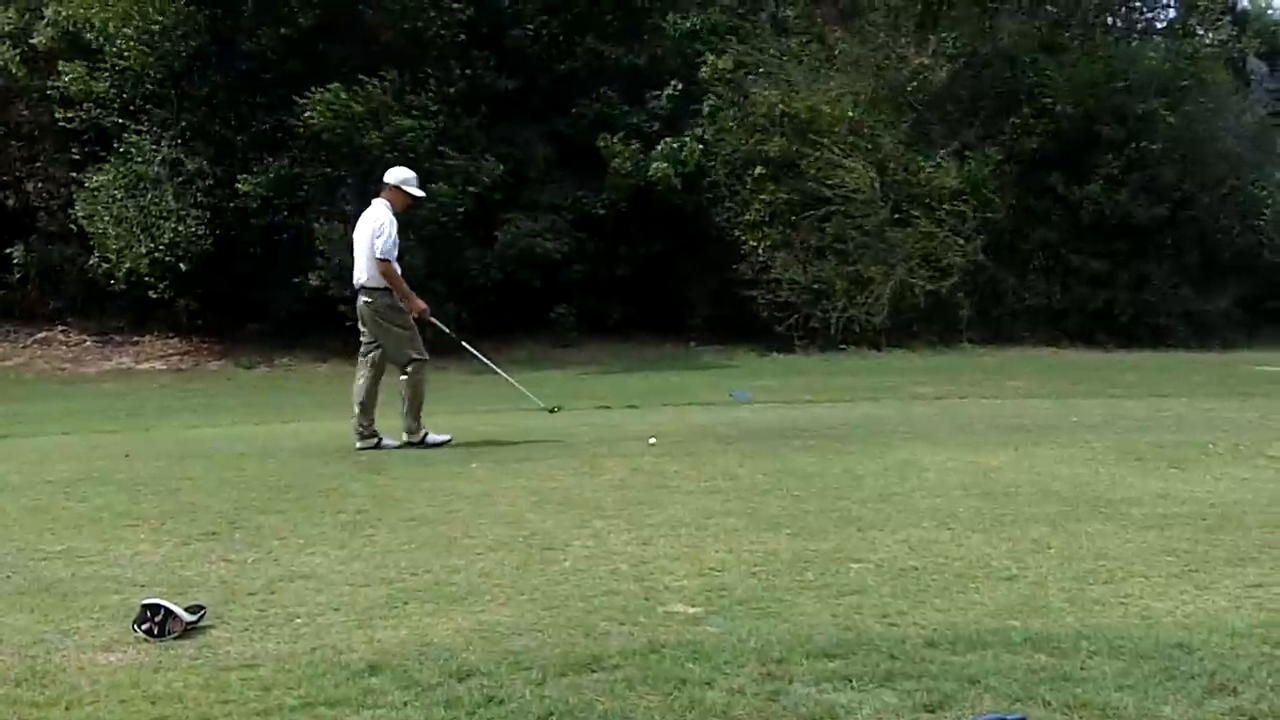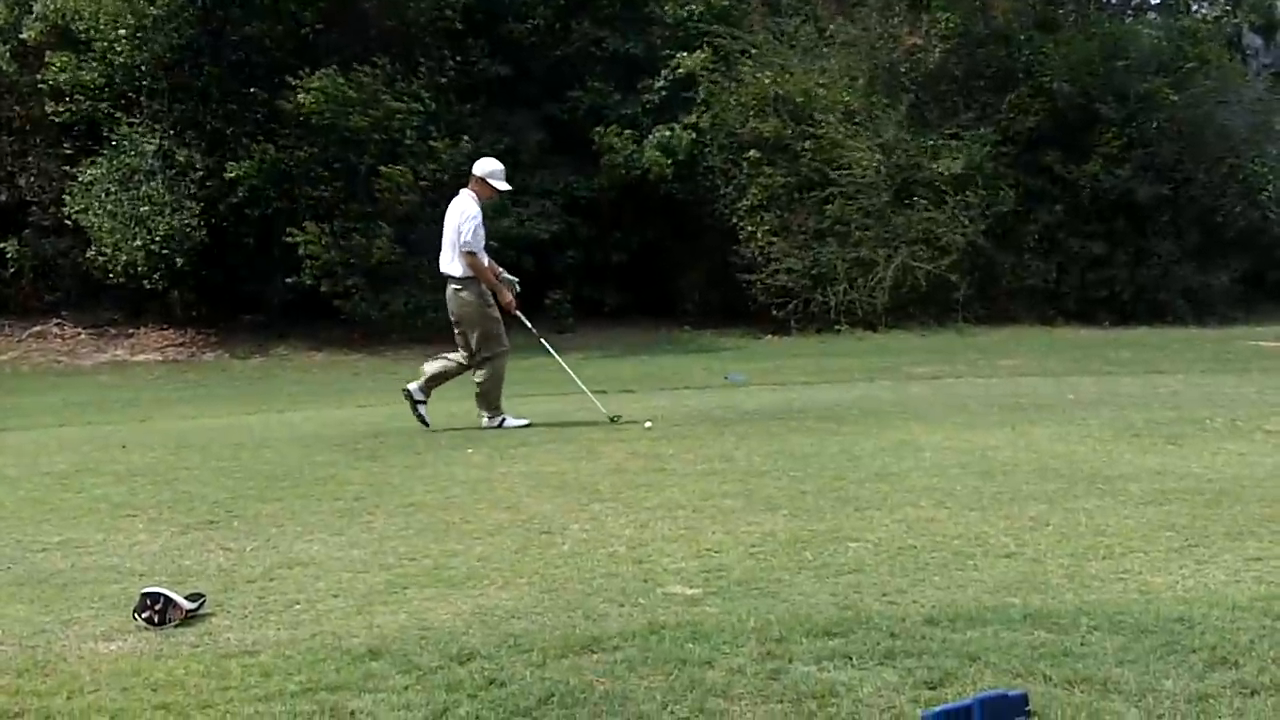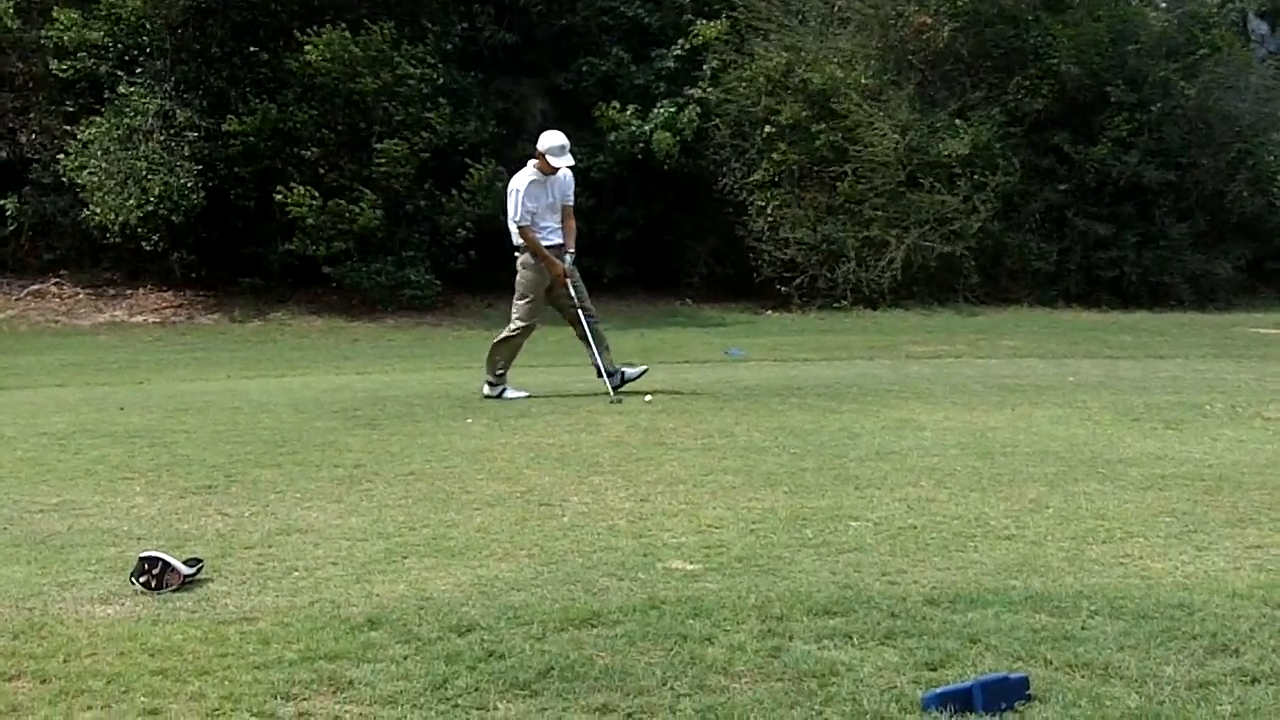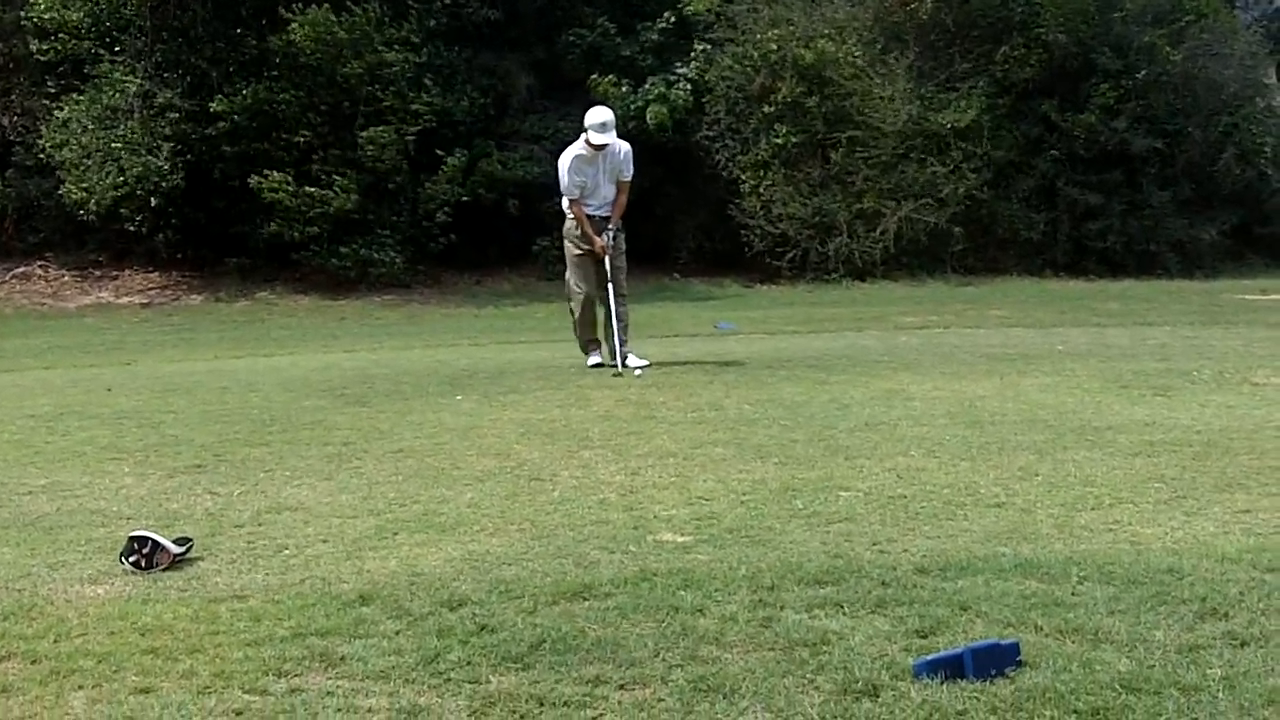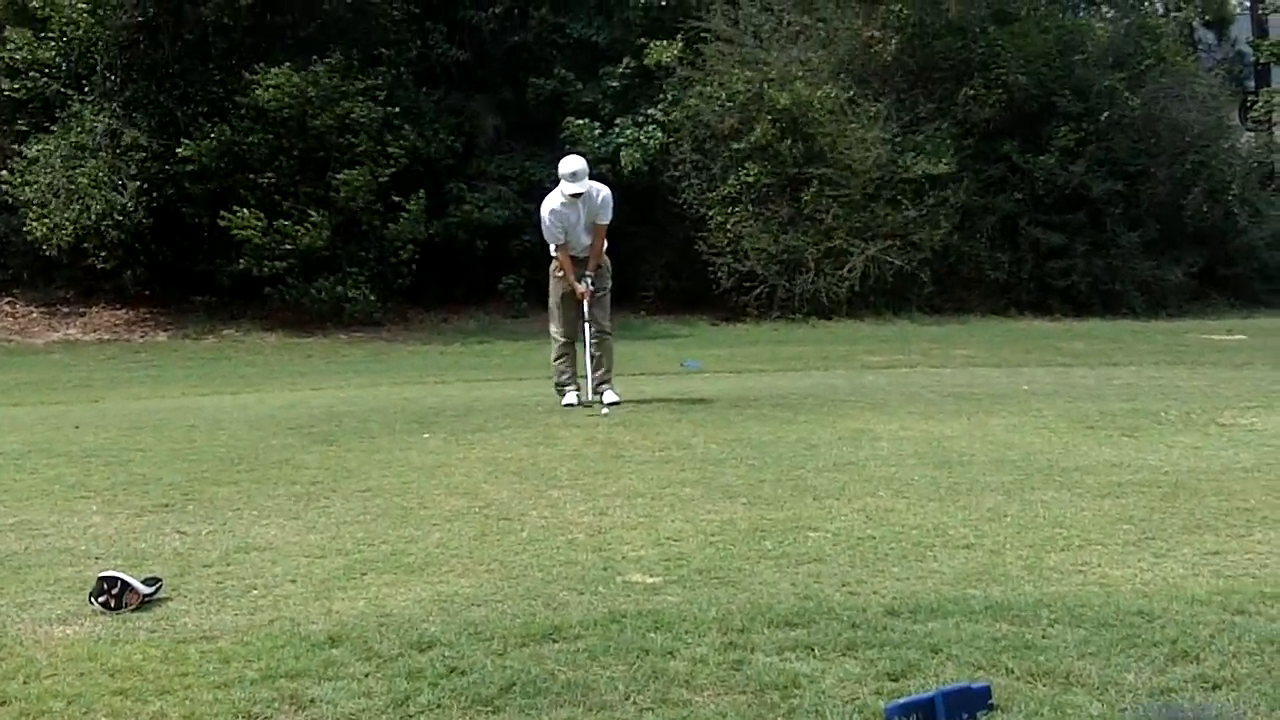
dt=0.5s
person 1, frame 1
left shoulder: (368, 216)
right shoulder: (385, 219)
right elbow: (384, 267)
left wrist: (404, 296)
right wrist: (410, 299)
left hip: (366, 298)
right hip: (381, 300)
left knee: (371, 366)
right knee: (414, 361)
left ankle: (365, 433)
right ankle: (414, 431)
person 1, frame 2
left shoulder: (460, 204)
right shoulder: (470, 210)
right elbow: (471, 259)
left wrist: (501, 273)
right wrist: (500, 291)
left hip: (459, 287)
right hip: (470, 288)
left knee: (469, 353)
right knee: (494, 349)
left ankle: (420, 387)
right ankle: (493, 414)
person 1, frame 3
left shoulder: (565, 177)
right shoulder: (522, 184)
left elbow: (568, 218)
right elbow: (524, 231)
left wrist: (568, 253)
right wrist: (553, 262)
left hip: (562, 255)
right hip: (534, 258)
left knee: (583, 313)
right knee: (523, 320)
left ankle: (612, 372)
right ankle: (494, 382)
person 1, frame 4
left shoulder: (623, 150)
right shoulder: (570, 158)
left elbow: (622, 193)
right elbow: (574, 203)
left wrist: (610, 228)
right wrist: (593, 238)
left hip: (610, 224)
right hip: (580, 226)
left knee: (617, 290)
right knee: (583, 292)
left ankle: (620, 352)
right ankle: (591, 348)
person 1, frame 5
left shoulder: (602, 194)
right shoulder: (551, 205)
left elbow: (598, 238)
right elbow: (560, 248)
left wrist: (589, 275)
right wrist: (573, 283)
left hip: (596, 262)
right hip: (565, 265)
left knee: (601, 327)
right knee: (563, 331)
left ankle: (604, 386)
right ankle: (568, 387)
